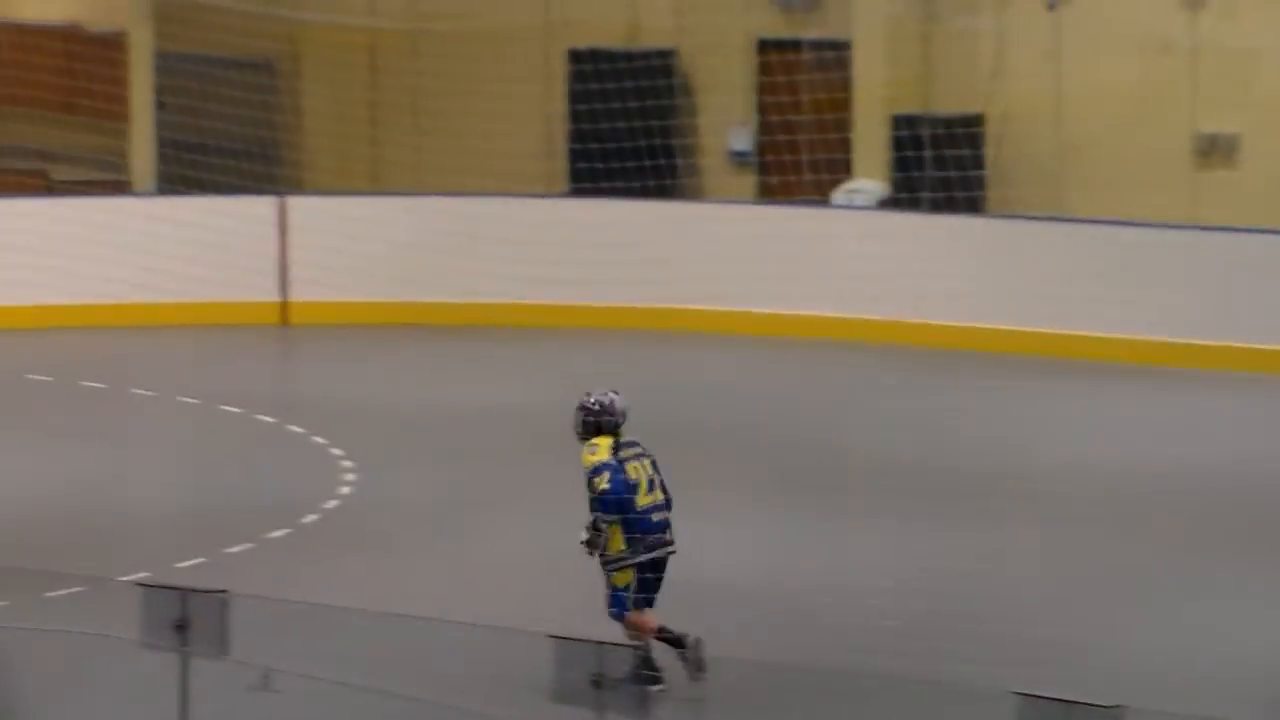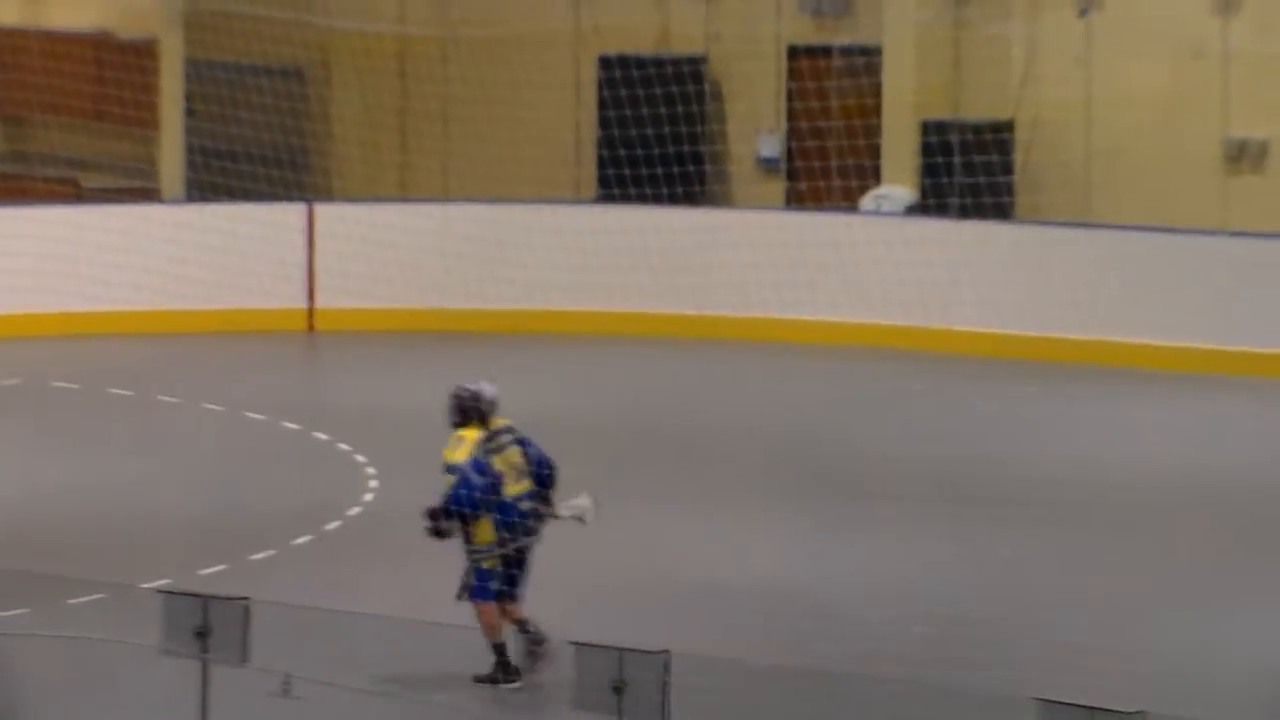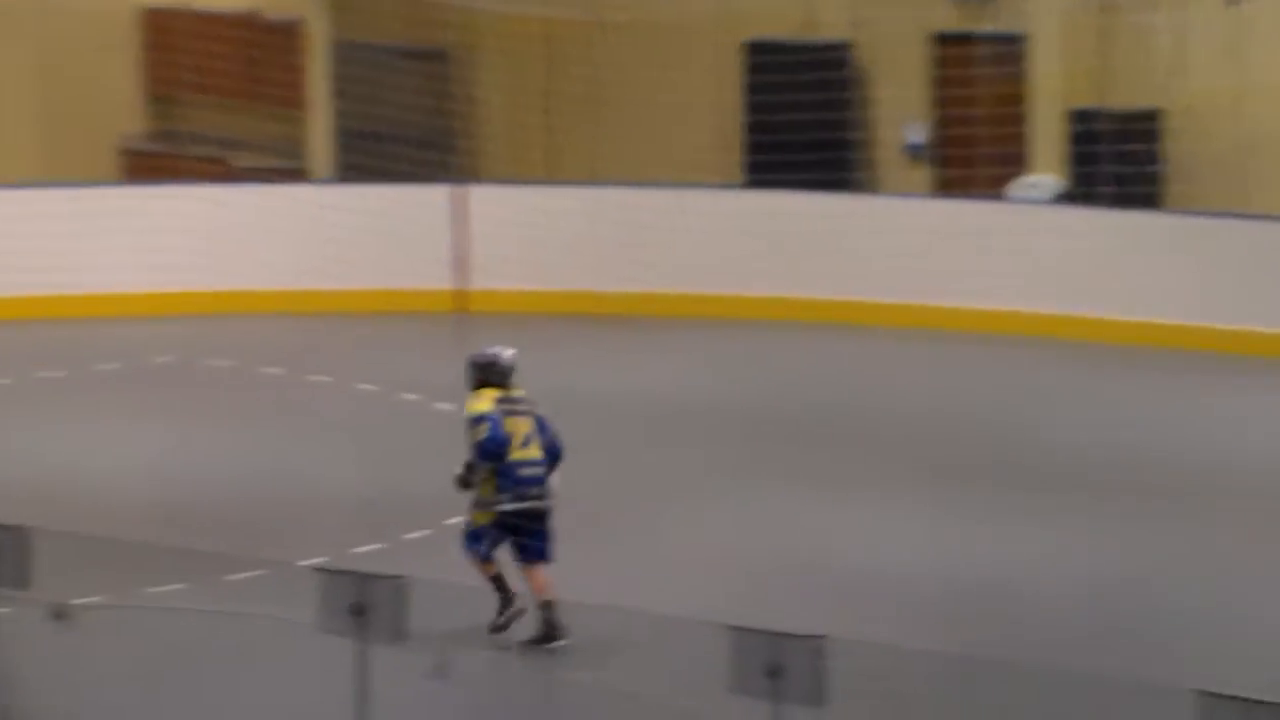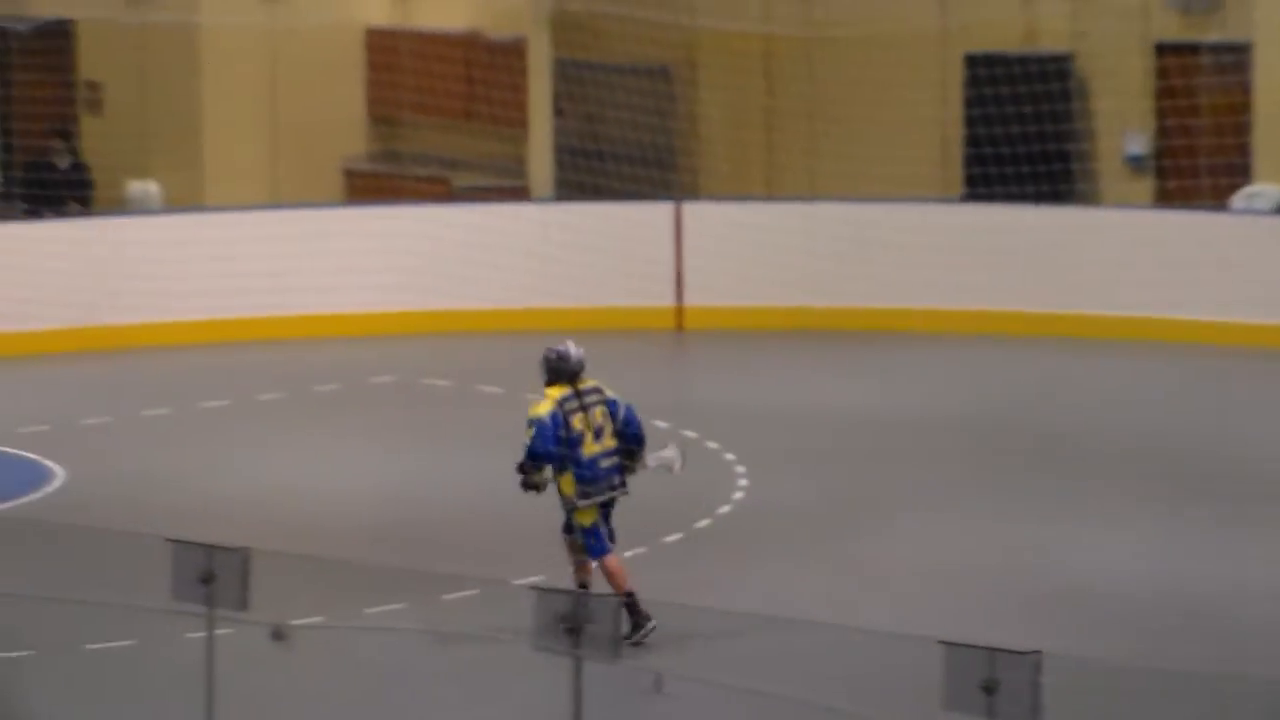
dt=0.4s
person 1, frame 1
left shoulder: (597, 453)
right shoulder: (635, 448)
left elbow: (613, 497)
right elbow: (662, 497)
left wrist: (596, 532)
left hip: (627, 545)
right hip: (657, 538)
left knee: (624, 612)
right knee: (635, 606)
left ankle: (683, 644)
right ankle: (647, 668)
person 1, frame 2
left shoulder: (462, 447)
right shoulder: (507, 431)
left elbow: (462, 496)
right elbow: (543, 468)
left wrist: (442, 522)
right wrist: (538, 506)
left hip: (491, 535)
right hip: (522, 527)
left knee: (483, 599)
right knee: (498, 596)
left ankle: (505, 668)
right ankle: (529, 633)
person 1, frame 3
left shoulder: (481, 404)
right shoulder: (523, 402)
left elbow: (492, 443)
right elbow: (552, 450)
left wrist: (472, 474)
left hip: (501, 495)
right hip: (534, 494)
left knee: (475, 547)
right knee: (533, 562)
left ankle: (507, 598)
right ankle: (550, 627)
person 1, frame 4
left shoulder: (547, 406)
right shoulder: (599, 391)
left elbow: (541, 447)
right elbow: (631, 427)
left wrist: (531, 477)
right wrist: (630, 462)
left hip: (581, 490)
right hip: (608, 481)
left knee: (602, 552)
right knee: (573, 537)
left ankle: (638, 616)
